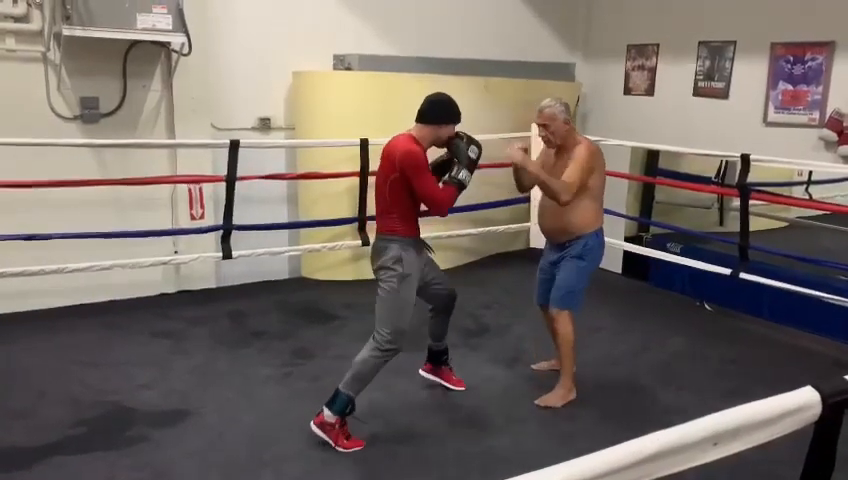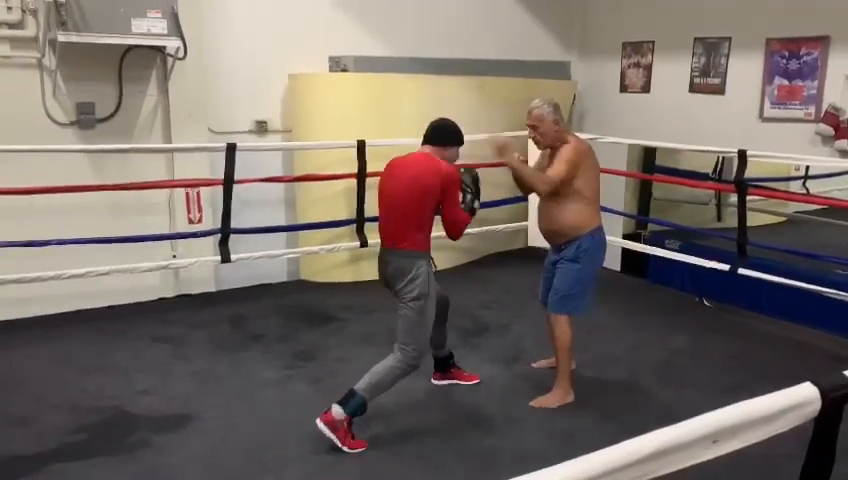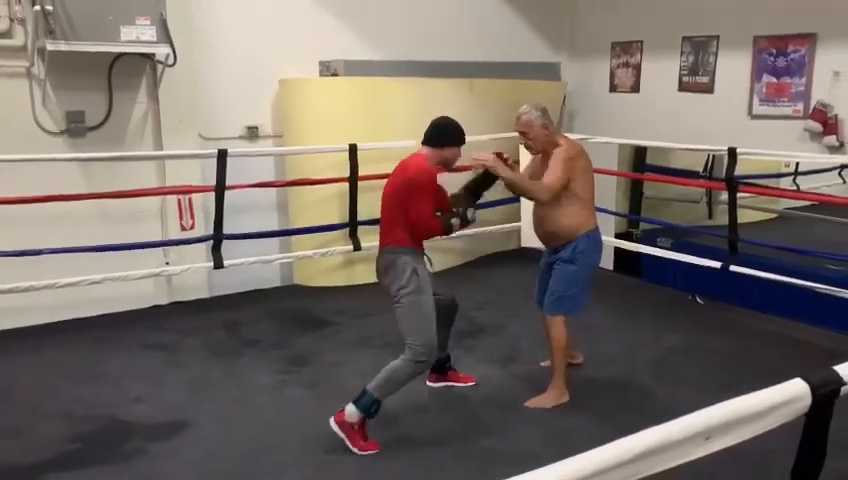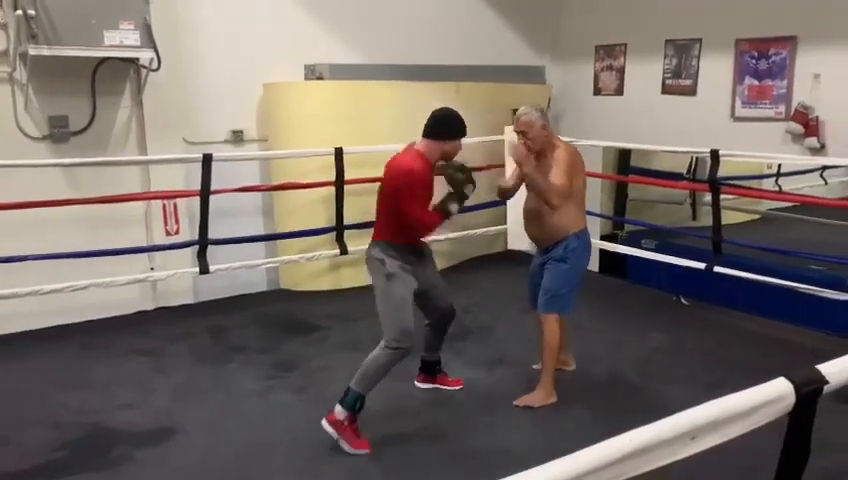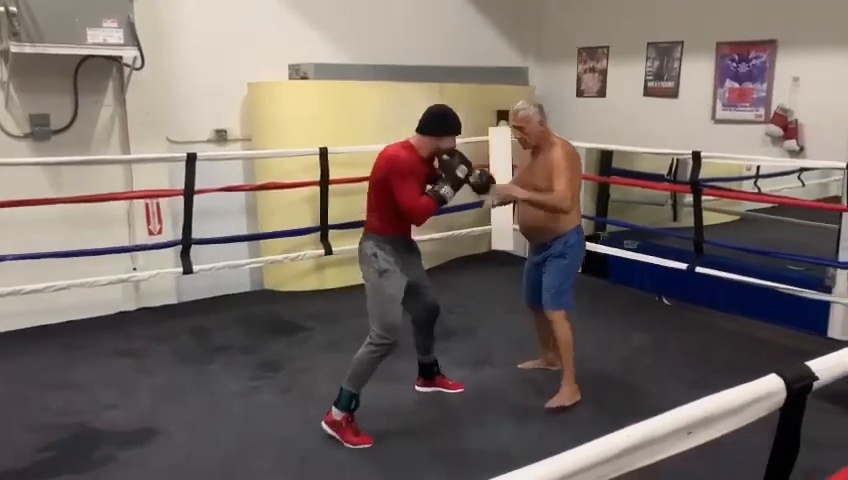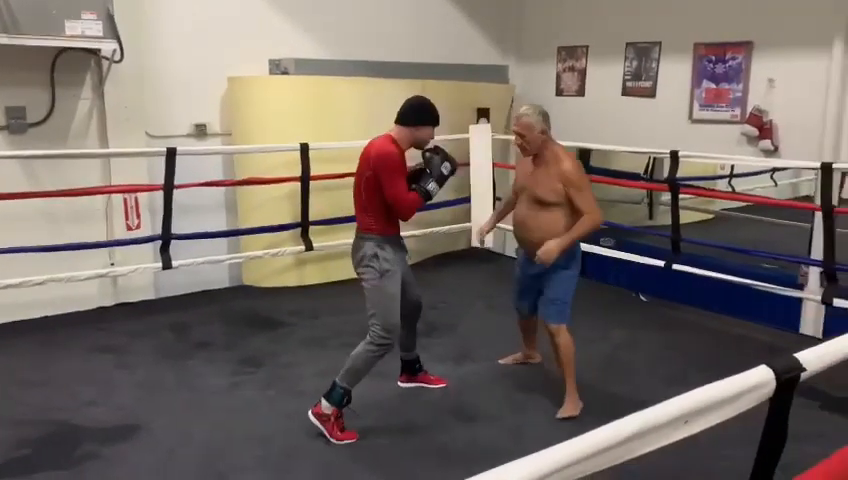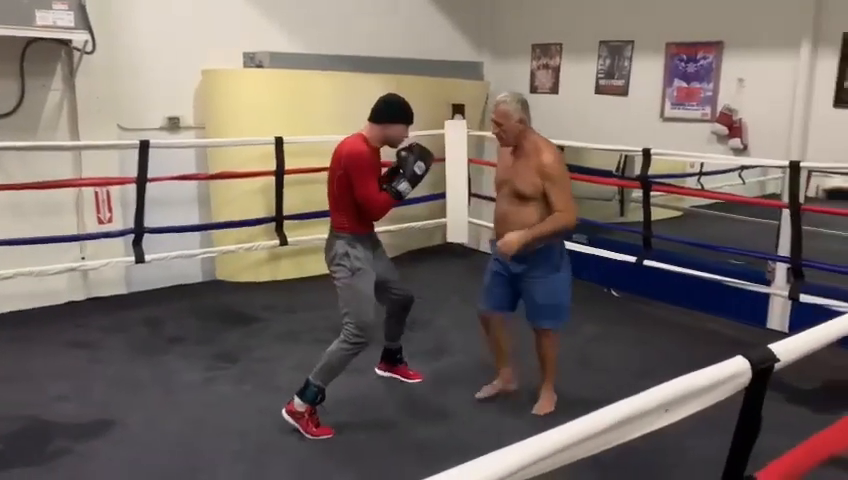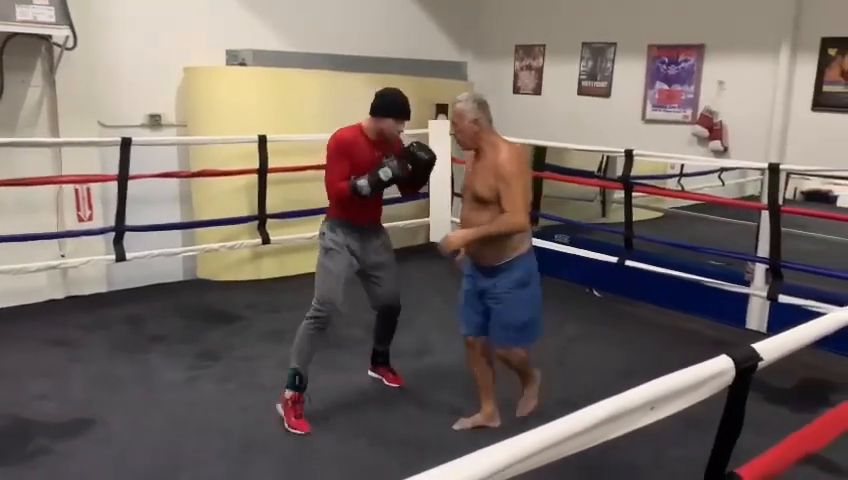
dt=0.3s
person 1, frame 1
left shoulder: (408, 146)
right shoulder: (408, 152)
left elbow: (422, 181)
right elbow: (439, 204)
left wrist: (449, 160)
right wrist: (465, 167)
left hip: (409, 244)
right hip: (397, 250)
left knee: (445, 295)
right knee: (388, 341)
left ankle: (436, 363)
right ankle: (331, 416)
person 1, frame 2
left shoulder: (394, 165)
right shoulder: (445, 172)
right elbow: (455, 230)
right wrist: (470, 194)
left hip: (390, 258)
right hip: (413, 263)
left knee: (438, 304)
right knee: (408, 356)
left ankle: (444, 368)
right ankle: (339, 415)
person 1, frame 3
left shoulder: (413, 166)
right shoulder: (422, 171)
left elbow: (440, 208)
right elbow: (424, 227)
left wrist: (479, 184)
right wrist: (460, 216)
left hip: (400, 259)
right hip: (403, 263)
left knee: (447, 306)
right knee: (420, 354)
left ankle: (441, 371)
right ankle: (352, 416)
person 1, frame 4
left shoulder: (415, 155)
right shoulder: (412, 167)
right elbow: (421, 226)
right wrist: (456, 199)
left hip: (412, 251)
right hip: (390, 257)
left knee: (443, 310)
right knee: (398, 341)
left ankle: (430, 371)
right ankle: (342, 415)
person 1, frame 5
left shoulder: (424, 157)
right shoulder: (397, 158)
left elbow: (431, 180)
right elbow: (416, 212)
left wrist: (467, 175)
right wrist: (450, 183)
left hip: (404, 246)
right hip: (381, 251)
left knee: (427, 309)
right knee: (385, 336)
left ankle: (428, 376)
right ankle: (339, 414)
person 1, frame 6
left shoulder: (389, 148)
right shoulder: (386, 153)
right elbow: (404, 208)
left wrist: (422, 172)
right wrist: (434, 178)
left hip: (389, 244)
right hip: (377, 248)
left knee: (411, 306)
right knee: (384, 334)
left ankle: (411, 371)
right ankle: (328, 407)
person 1, frame 7
left shoulder: (367, 149)
right shoulder: (356, 152)
right elbow: (375, 208)
left wrist: (397, 171)
right wrist: (408, 178)
left hip: (367, 243)
right hip: (349, 248)
left knee: (401, 298)
right knee: (358, 332)
left ankle: (391, 361)
right ankle: (301, 405)
person 1, frame 8
left shoulder: (395, 144)
right shoulder: (343, 139)
left elbow: (409, 190)
right elbow: (335, 191)
left wrist: (420, 168)
right wrist: (379, 175)
left hip: (374, 234)
right hip: (339, 233)
left knee: (389, 304)
right knee: (324, 309)
left ankle: (379, 363)
right ankle: (291, 395)
person 2, frame 1
left shoulder: (584, 151)
right shoulder: (550, 150)
left elbow: (563, 194)
right elbow: (524, 186)
left wrist: (528, 165)
right wrist: (521, 164)
left hip: (582, 245)
right hip: (555, 244)
left knee: (559, 310)
right knee: (546, 304)
left ankle: (566, 387)
right ankle: (562, 358)
person 2, frame 2
left shoulder: (575, 152)
right shoulder: (552, 152)
left elbow: (542, 185)
right elbow: (534, 184)
left wrist: (511, 161)
right wrist: (518, 166)
left hip: (582, 246)
right hip: (562, 244)
left knee: (560, 313)
right knee: (549, 305)
left ankle: (563, 388)
right ankle: (561, 357)
person 2, frame 3
left shoulder: (566, 154)
right shoulder: (543, 154)
left elbow: (542, 195)
right elbow: (525, 188)
left wrist: (502, 171)
right wrist: (507, 171)
left hip: (579, 246)
right hip: (556, 245)
left knee: (554, 313)
right knee: (546, 304)
left ankle: (558, 389)
right ankle: (570, 353)
person 2, frame 4
left shoulder: (563, 155)
right shoulder: (533, 155)
left elbow: (555, 198)
right elbow: (506, 191)
left wrist: (525, 168)
right wrist: (510, 180)
left hip: (568, 247)
right hip: (546, 246)
left knee: (550, 312)
right knee: (541, 307)
left ankle: (545, 389)
right ankle: (563, 357)
person 2, frame 5
left shoulder: (560, 153)
right shoulder: (531, 152)
left elbow: (564, 203)
right elbow: (522, 190)
left wrist: (519, 192)
right wrist: (505, 191)
left hip: (563, 244)
right hip: (538, 244)
left knee: (555, 312)
right knee: (536, 305)
left ankle: (569, 387)
right ankle: (549, 357)
person 2, frame 6
left shoulder: (565, 166)
right shoulder: (524, 159)
left elbow: (593, 215)
left wrist: (559, 243)
right wrist: (493, 221)
left hip: (558, 259)
right hip: (527, 254)
left knee: (555, 325)
right knee: (524, 309)
left ankle: (572, 395)
right ankle: (530, 351)
person 2, frame 7
left shoulder: (546, 158)
right shoulder: (505, 150)
left elbow: (567, 215)
left wrist: (524, 237)
left hip: (541, 256)
right hip: (505, 252)
left knee: (543, 327)
right knee: (489, 314)
left ankle: (547, 390)
right ankle: (505, 376)
person 2, frame 8
left shoulder: (506, 159)
right shoulder: (478, 157)
left elbow: (517, 220)
left wrist: (466, 235)
right wrist: (465, 245)
left hip: (511, 270)
right hip: (478, 268)
left knee: (504, 346)
right knee: (472, 340)
left ankle: (530, 378)
right ankle: (488, 411)
